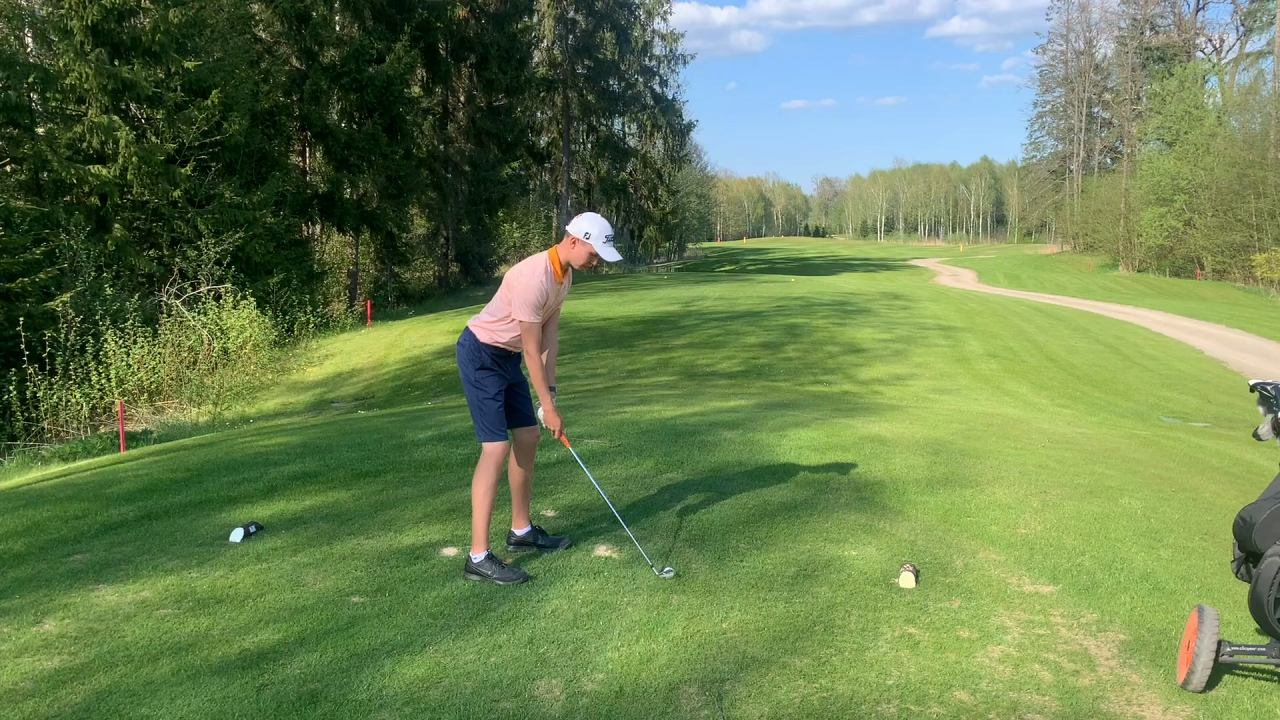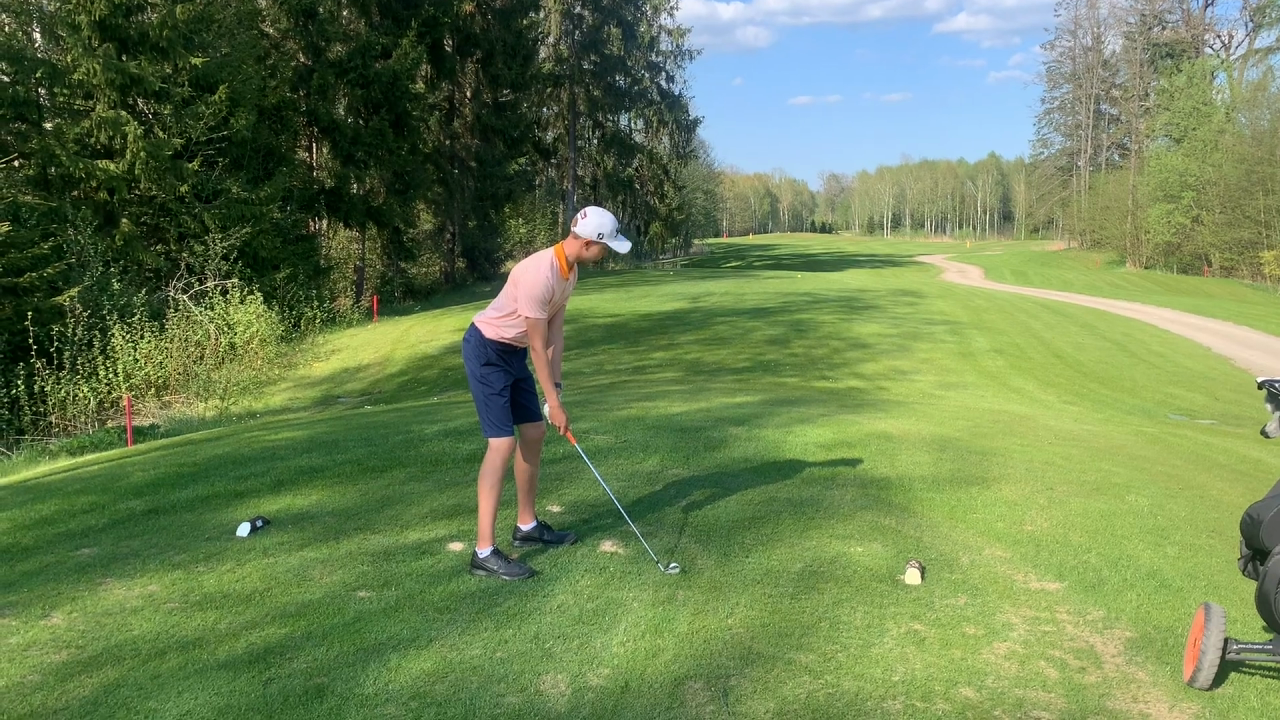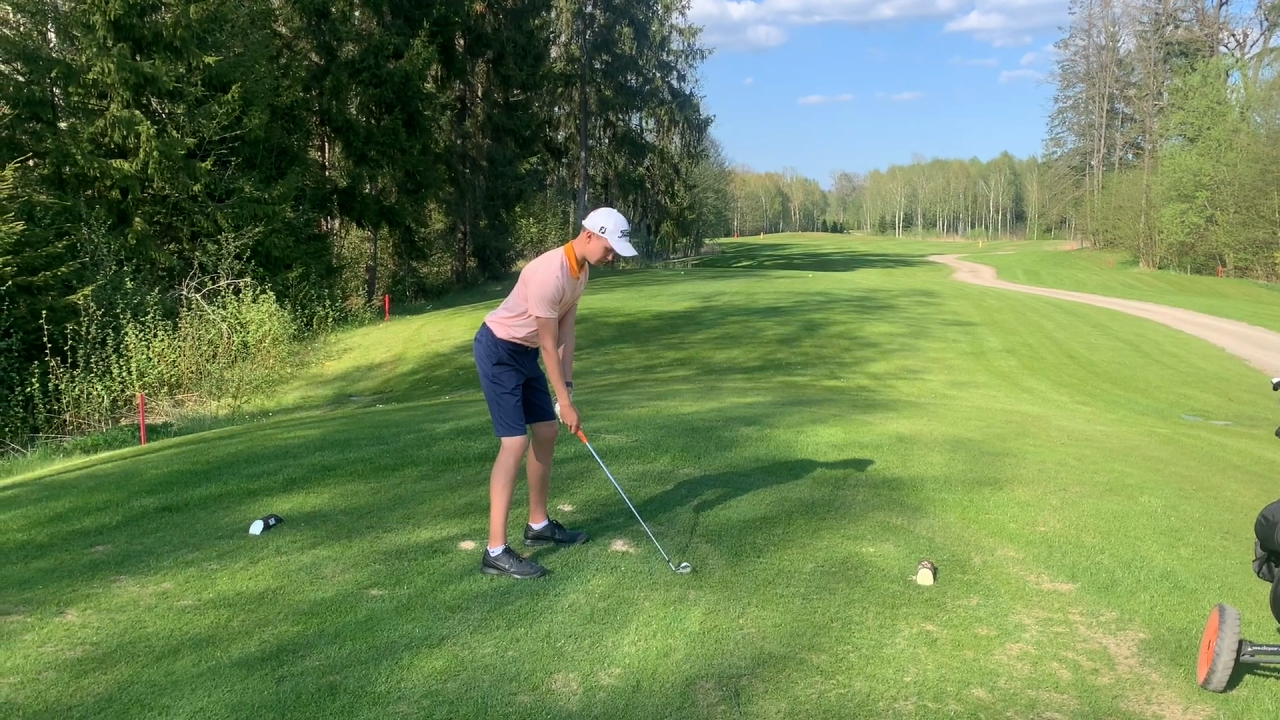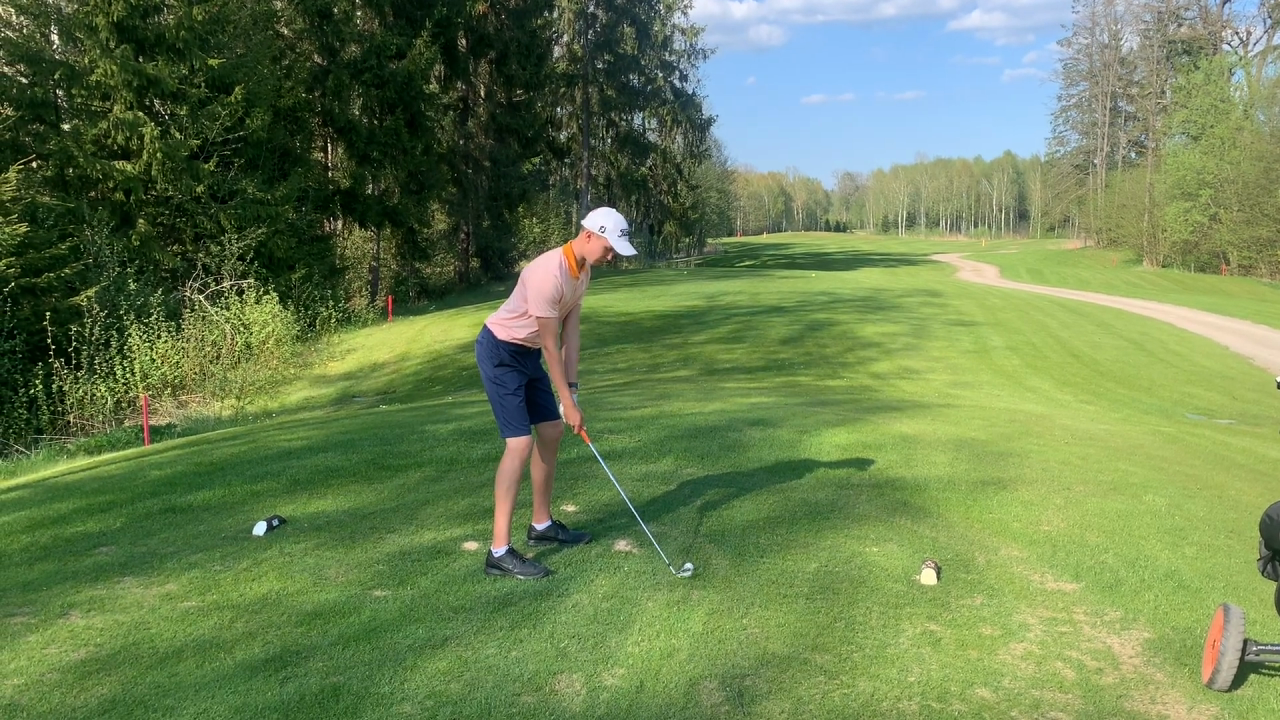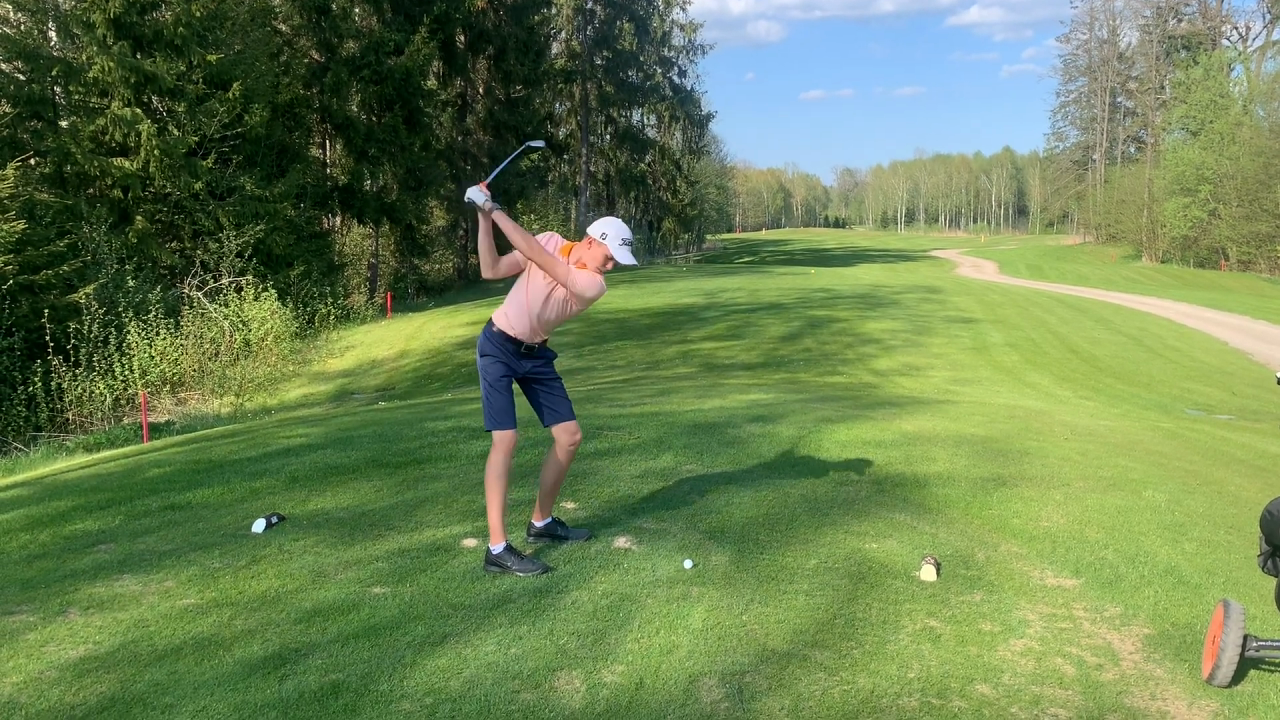
dt=0.7s
person 1, frame 1
left shoulder: (564, 275)
right shoulder: (533, 277)
left elbow: (550, 335)
right elbow: (532, 349)
left wrist: (550, 392)
right wrist: (548, 406)
left hip: (506, 355)
right hip: (481, 354)
left knee: (528, 436)
right knee: (497, 447)
left ankle: (522, 531)
right ankle: (479, 557)
person 1, frame 2
left shoulder: (570, 271)
right shoulder: (539, 274)
left elbow: (555, 332)
right elbow: (538, 345)
left wrist: (556, 388)
right wrist: (554, 404)
left hip: (512, 351)
right hip: (487, 350)
left knee: (534, 432)
right knee: (503, 443)
left ankle: (527, 526)
right ankle: (484, 552)
person 1, frame 3
left shoulder: (581, 270)
right shoulder: (549, 273)
left elbow: (567, 331)
right elbow: (549, 344)
left wrist: (567, 387)
right wrist: (565, 401)
left hip: (524, 351)
right hip: (499, 350)
left knee: (546, 431)
right knee: (515, 442)
left ankle: (539, 524)
right ankle: (496, 551)
person 1, frame 4
left shoulder: (583, 271)
right shoulder: (548, 273)
left elbow: (570, 331)
right elbow: (550, 344)
left wrist: (573, 388)
right wrist: (567, 402)
left hip: (527, 352)
right hip: (500, 351)
left knee: (551, 431)
right knee: (520, 444)
left ankle: (541, 524)
right ankle: (500, 551)
person 1, frame 5
left shoulder: (593, 287)
right shoulder: (550, 241)
left elbow: (537, 256)
right elbow: (492, 271)
left wrist: (493, 209)
right wrist: (483, 217)
left hip: (534, 354)
right hip: (497, 347)
left knee: (569, 437)
right knee: (504, 439)
left ankle: (542, 521)
right ankle: (497, 548)
